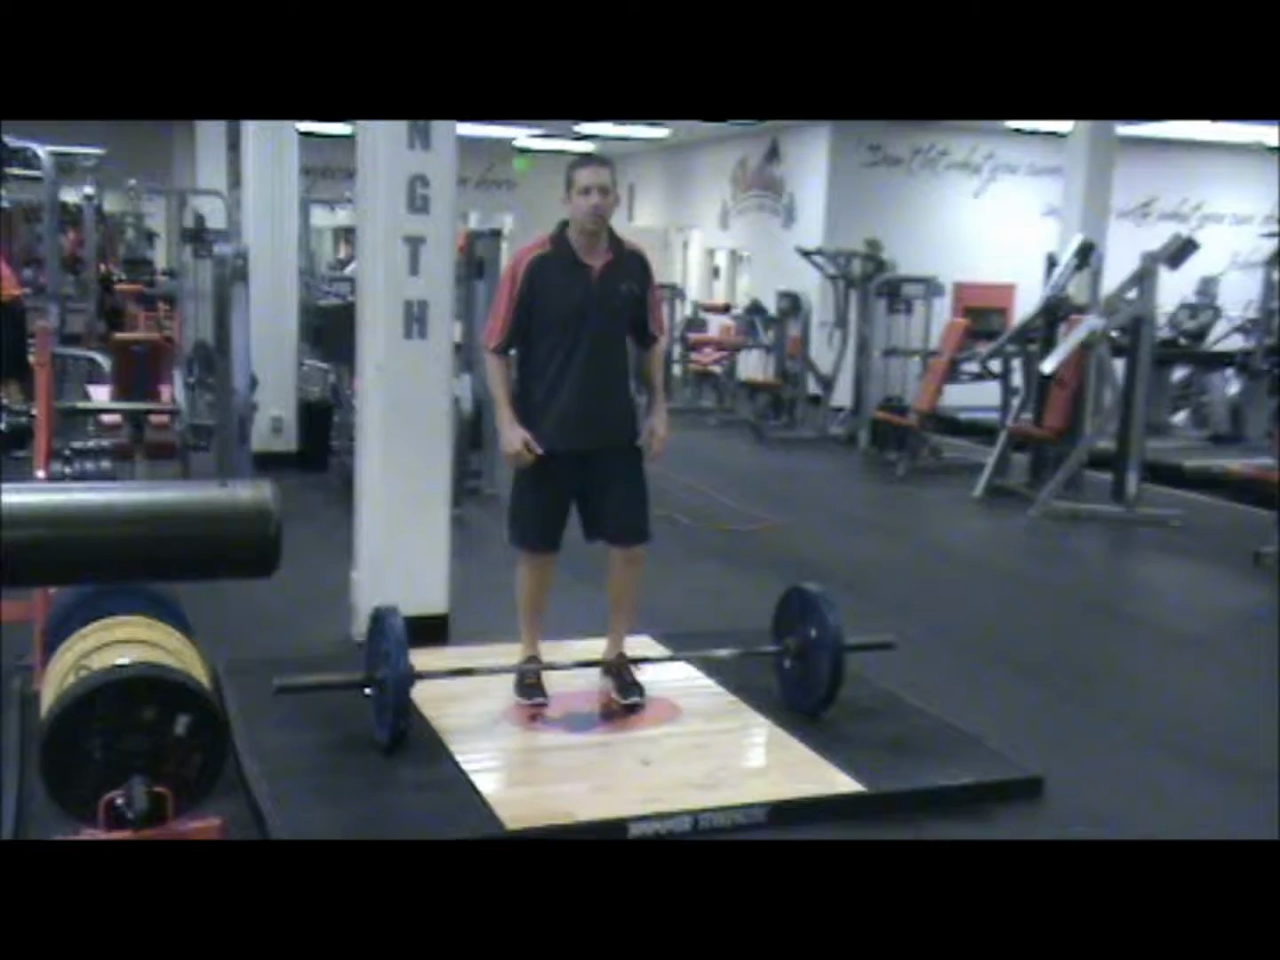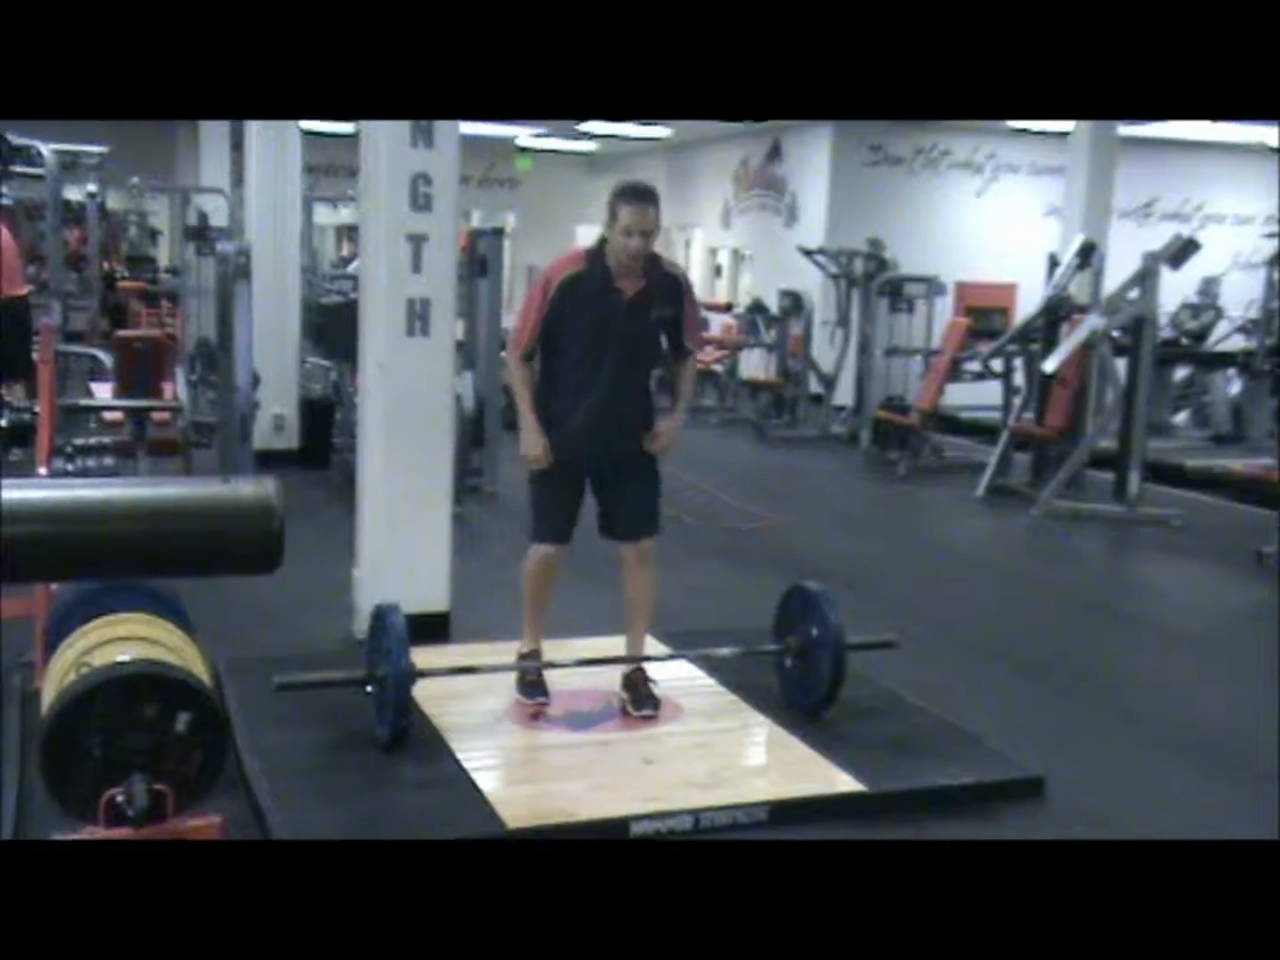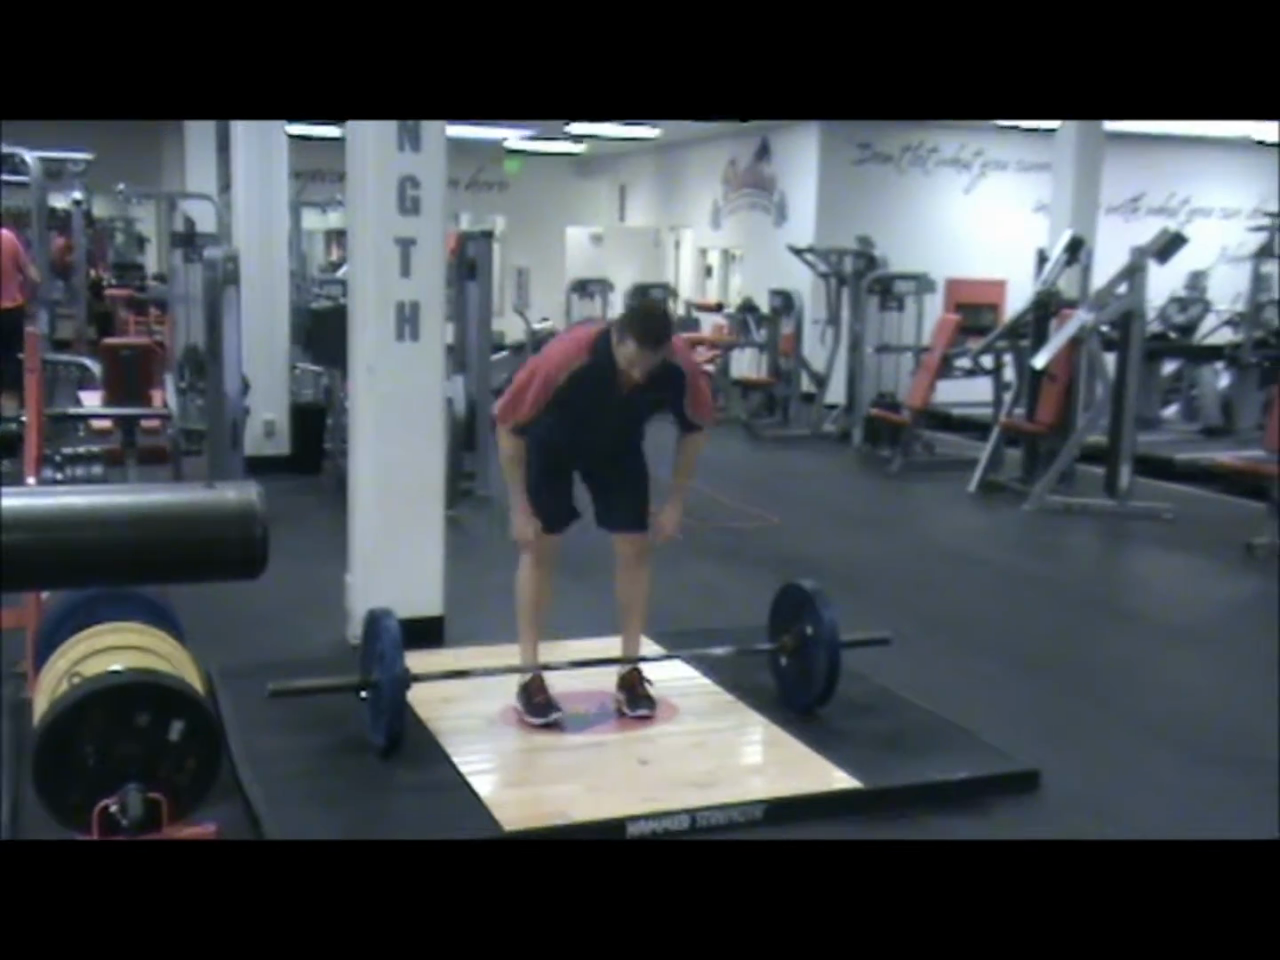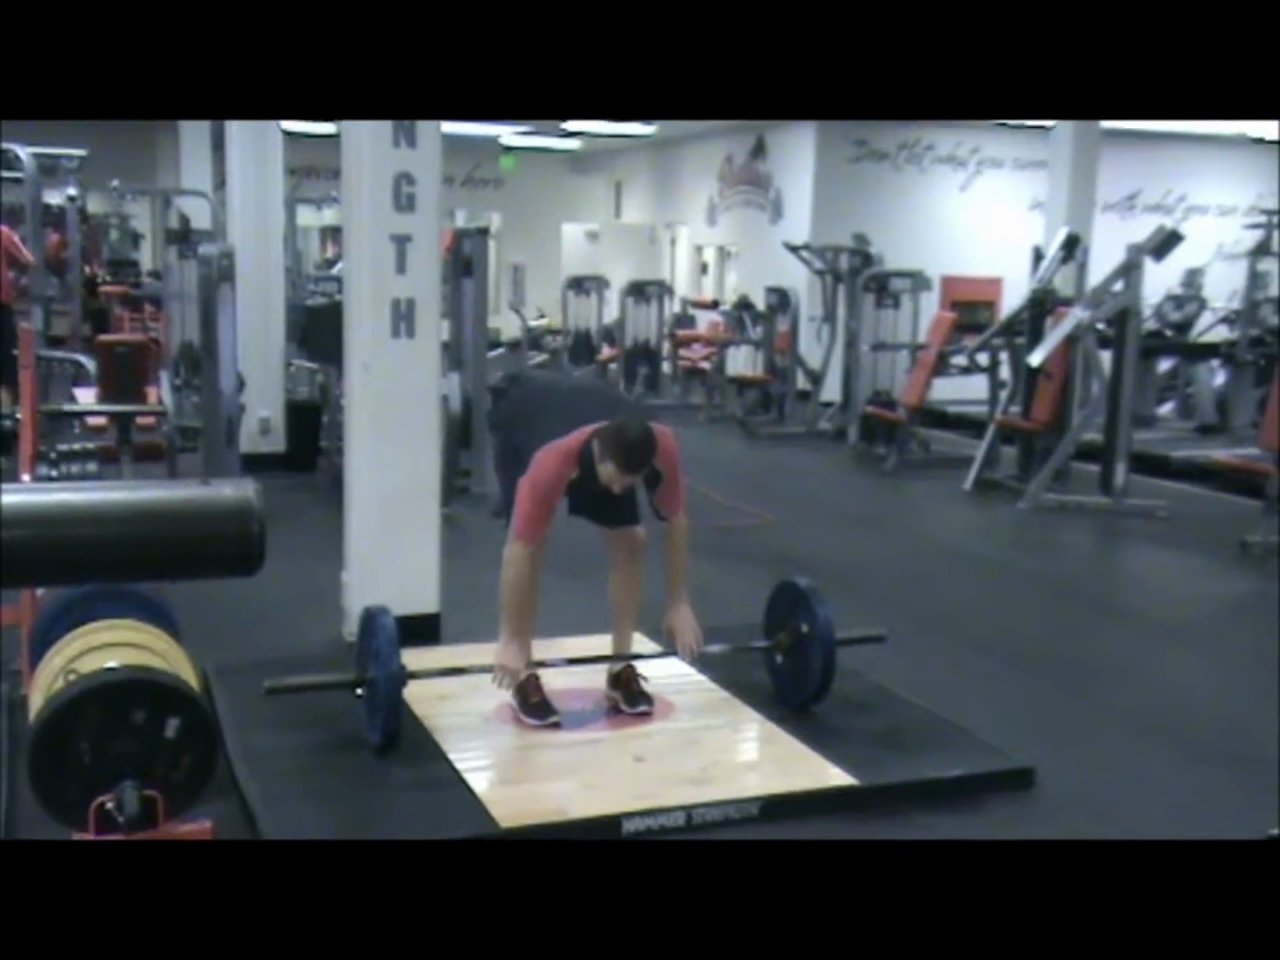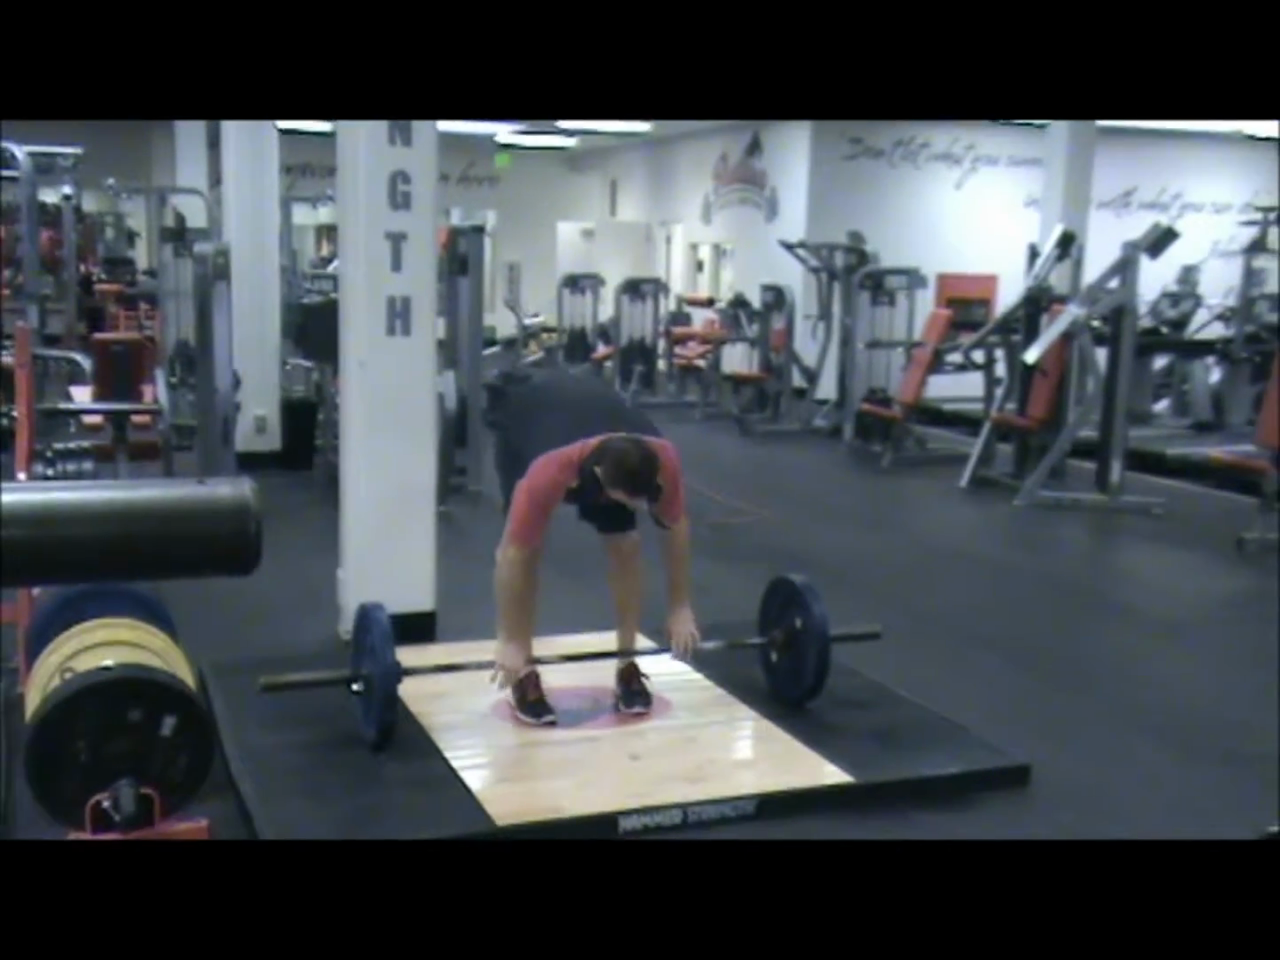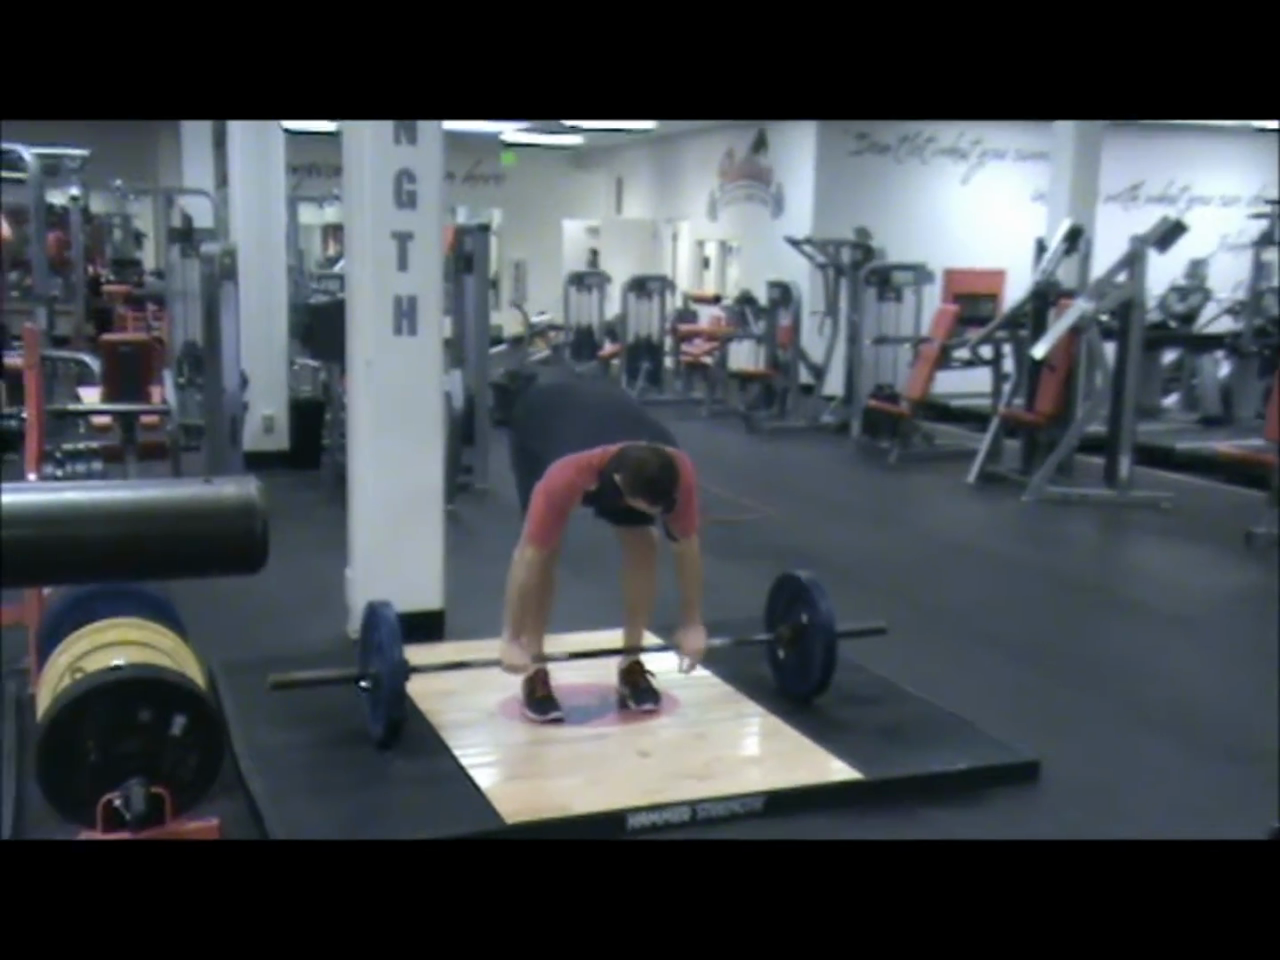
dt=0.3s
person 1, frame 1
left shoulder: (635, 265)
right shoulder: (532, 264)
left elbow: (651, 342)
right elbow: (495, 349)
left wrist: (658, 408)
right wrist: (507, 421)
left hip: (615, 434)
right hip: (545, 435)
left knee: (629, 548)
right knee: (537, 551)
left ankle: (615, 660)
right ankle: (529, 661)
person 1, frame 2
left shoulder: (673, 284)
right shoulder: (563, 277)
left elbow: (685, 354)
right elbow: (519, 354)
left wrist: (676, 413)
right wrist: (529, 427)
left hip: (631, 438)
right hip: (561, 438)
left knee: (640, 549)
right knee: (547, 549)
left ankle: (635, 669)
right ankle: (529, 655)
person 1, frame 3
left shoulder: (682, 365)
right shoulder: (564, 359)
left elbow: (695, 427)
right elbow: (508, 424)
left wrist: (675, 500)
right wrist: (519, 506)
left hip: (618, 447)
right hip: (550, 443)
left knee: (635, 546)
right knee: (541, 547)
left ankle: (629, 671)
right ankle: (530, 676)
person 1, frame 4
left shoulder: (662, 448)
right shoulder: (551, 463)
left elbow: (675, 521)
right elbow: (517, 551)
left wrist: (679, 604)
right wrist: (508, 642)
left knee: (630, 541)
right knee: (532, 546)
left ankle: (620, 669)
right ankle: (525, 678)
person 1, frame 5
left shoulder: (662, 460)
right shoulder: (551, 471)
left elbow: (676, 528)
right elbow: (510, 554)
left wrist: (680, 607)
right wrist: (506, 642)
left knee: (625, 546)
right knee: (528, 548)
left ankle: (627, 666)
right ankle: (525, 674)
person 1, frame 6
left shoulder: (678, 471)
right shoulder: (568, 474)
left elbow: (686, 545)
right elbow: (528, 554)
left wrist: (692, 625)
right wrist: (511, 640)
left knee: (644, 542)
right knee: (546, 547)
left ankle: (631, 664)
right ankle: (535, 673)
